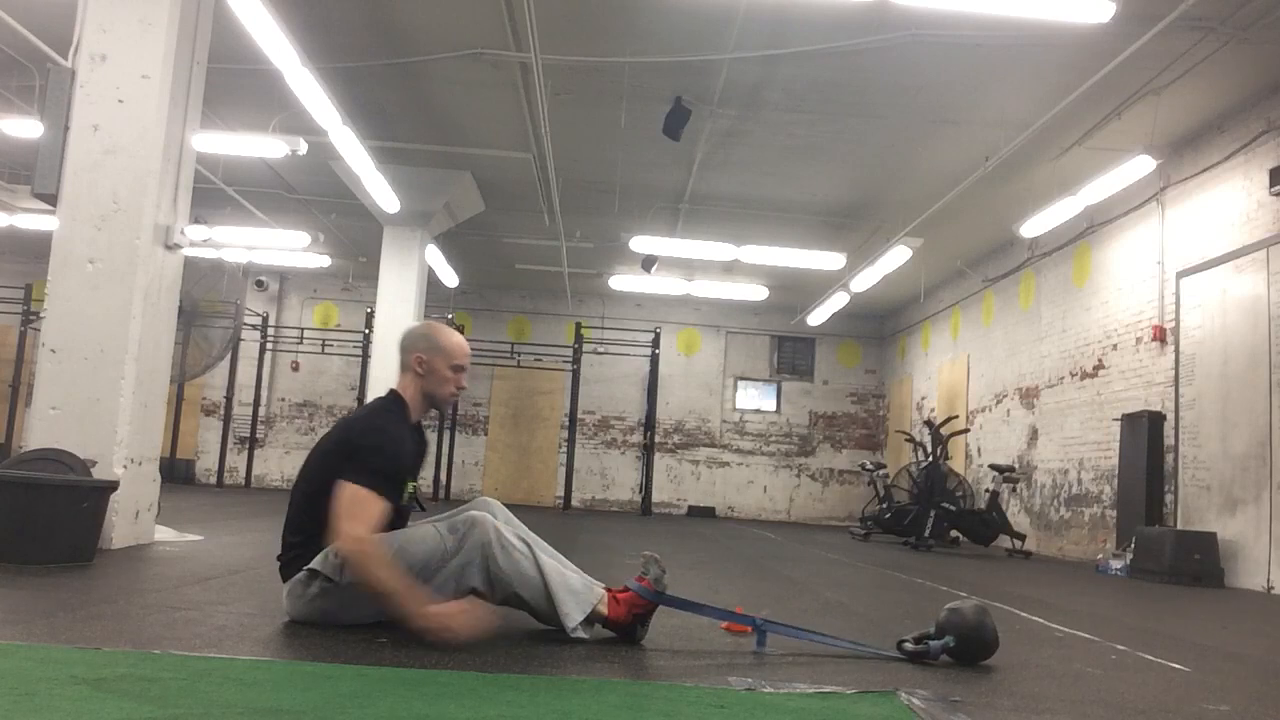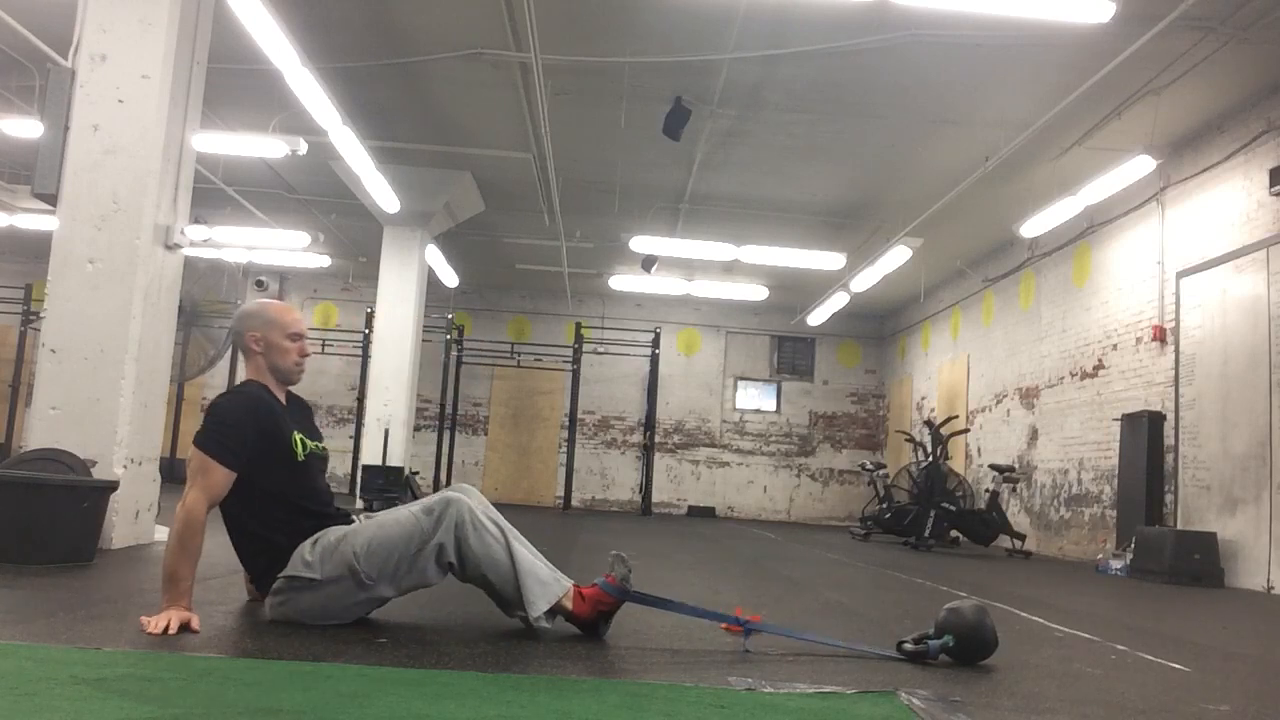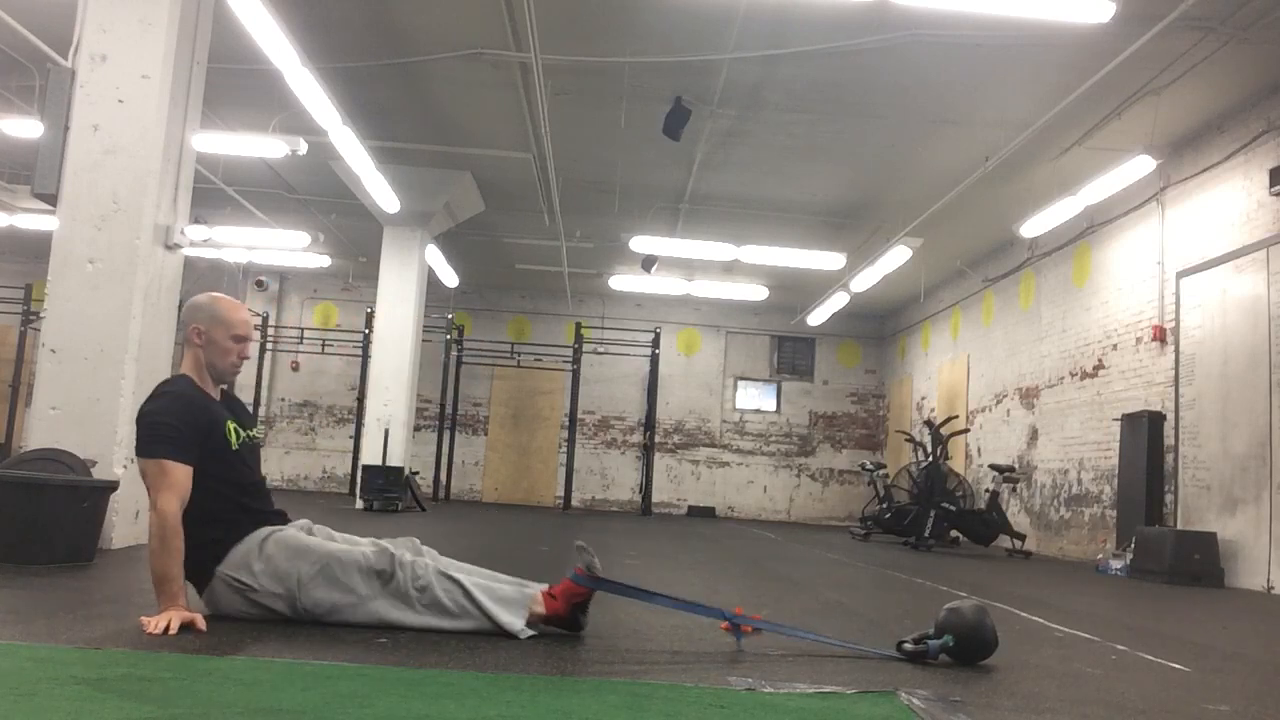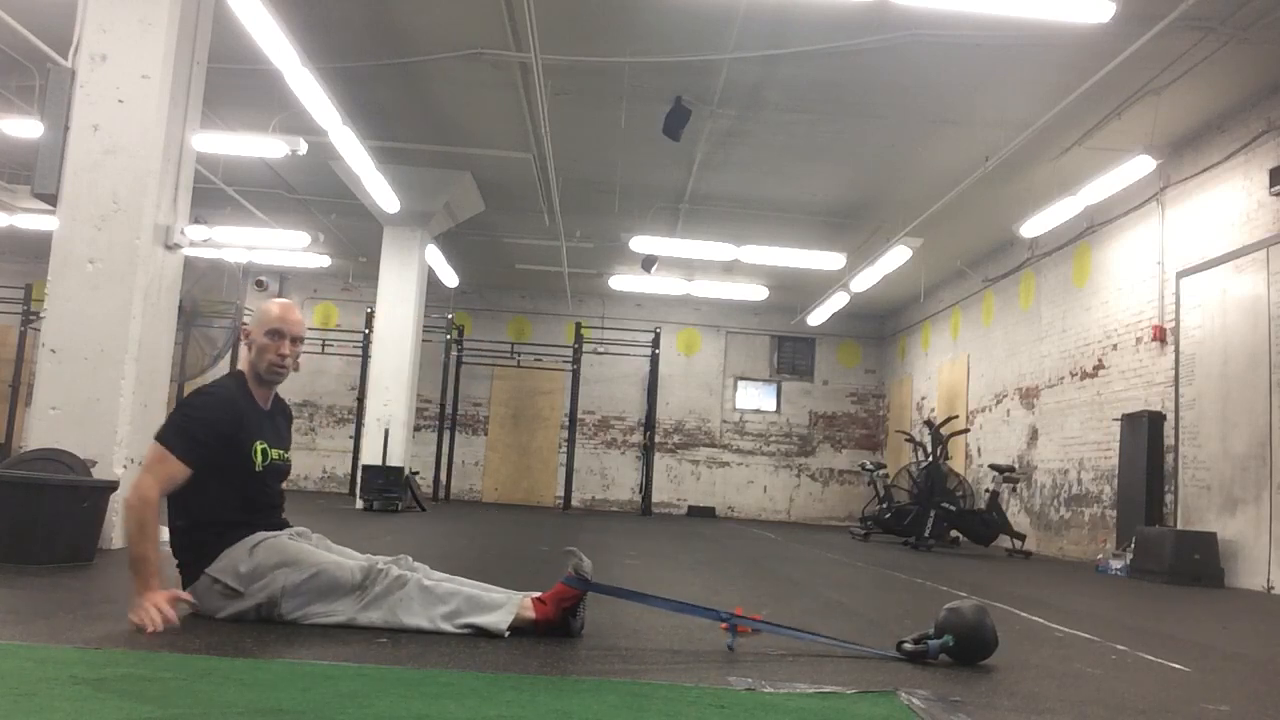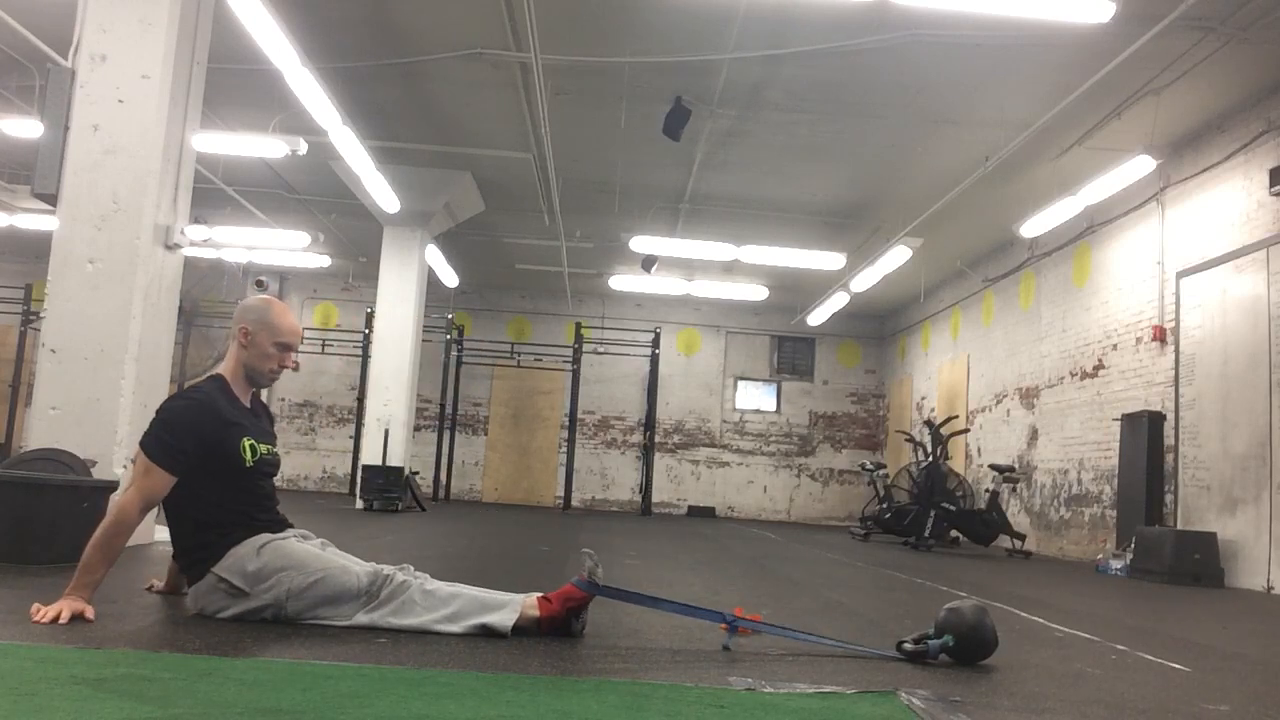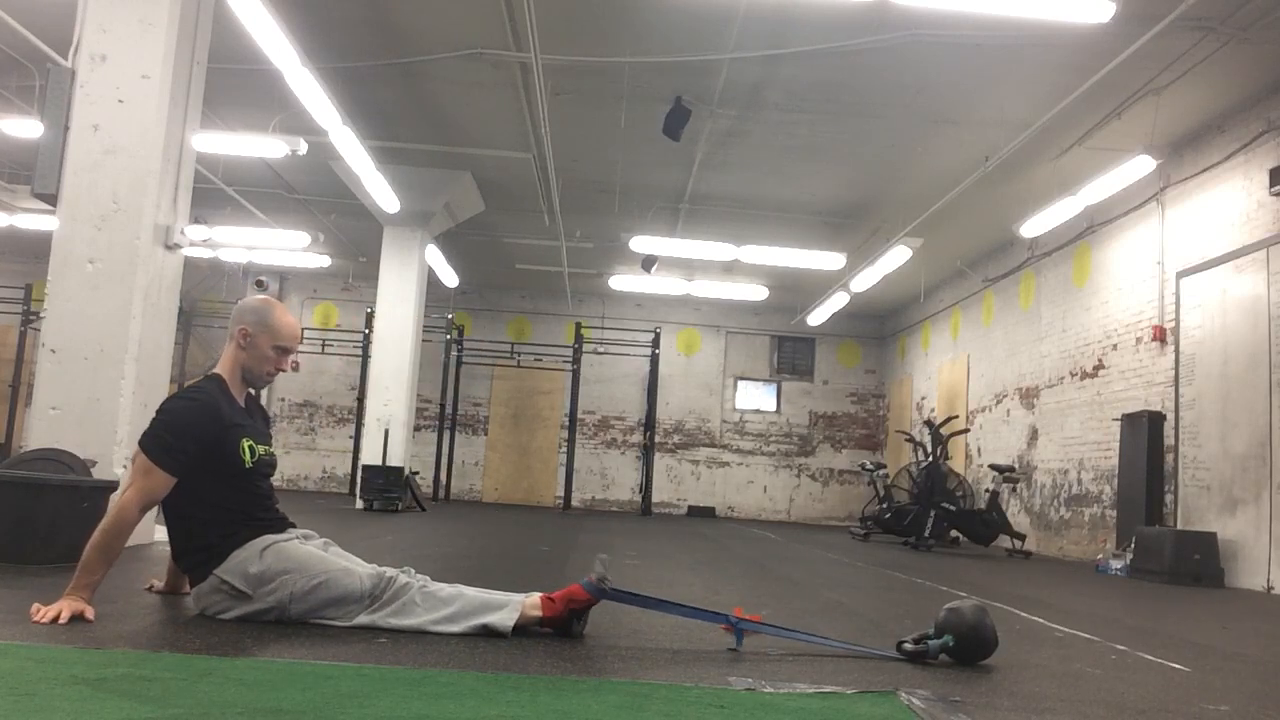
dt=0.7s
person 1, frame 1
left shoulder: (405, 428)
right shoulder: (381, 434)
right elbow: (352, 541)
right wrist: (423, 612)
left hip: (346, 574)
right hip: (320, 579)
left knee: (484, 512)
right knee: (476, 531)
left ankle: (596, 601)
right ankle: (609, 609)
person 1, frame 2
left shoulder: (297, 410)
right shoulder: (240, 410)
right elbow: (195, 504)
left wrist: (261, 573)
right wrist: (177, 603)
left hip: (334, 552)
right hip: (301, 580)
left knee: (461, 500)
right knee: (454, 513)
left ankle: (561, 594)
right ankle: (574, 604)
person 1, frame 3
left shoulder: (227, 405)
right shoulder: (172, 407)
right elbow: (166, 507)
right wrist: (172, 602)
left hip: (276, 536)
right hip: (239, 563)
left knee: (403, 557)
right knee: (388, 573)
left ankle: (543, 601)
right ankle: (545, 606)
person 1, frame 4
left shoulder: (278, 412)
right shoulder: (212, 406)
right elbow: (144, 493)
right wrist: (146, 588)
left hip: (275, 540)
right hip: (226, 565)
left knee: (396, 571)
right knee: (374, 585)
left ankle: (534, 607)
right ankle: (536, 612)
person 1, frame 5
left shoulder: (258, 413)
right shoulder: (192, 411)
right elbow: (132, 504)
left wrist: (176, 580)
right wrist: (77, 593)
left hip: (282, 545)
right hip: (234, 568)
left knee: (392, 581)
right knee: (383, 591)
left ankle: (536, 608)
right ankle: (541, 612)
person 1, frame 6
left shoulder: (253, 411)
right shoulder: (194, 410)
right elbow: (133, 503)
left wrist: (177, 579)
right wrist: (77, 594)
left hip: (287, 544)
right hip: (237, 568)
left knee: (394, 585)
right knee: (386, 593)
left ankle: (539, 607)
right ankle: (544, 609)
